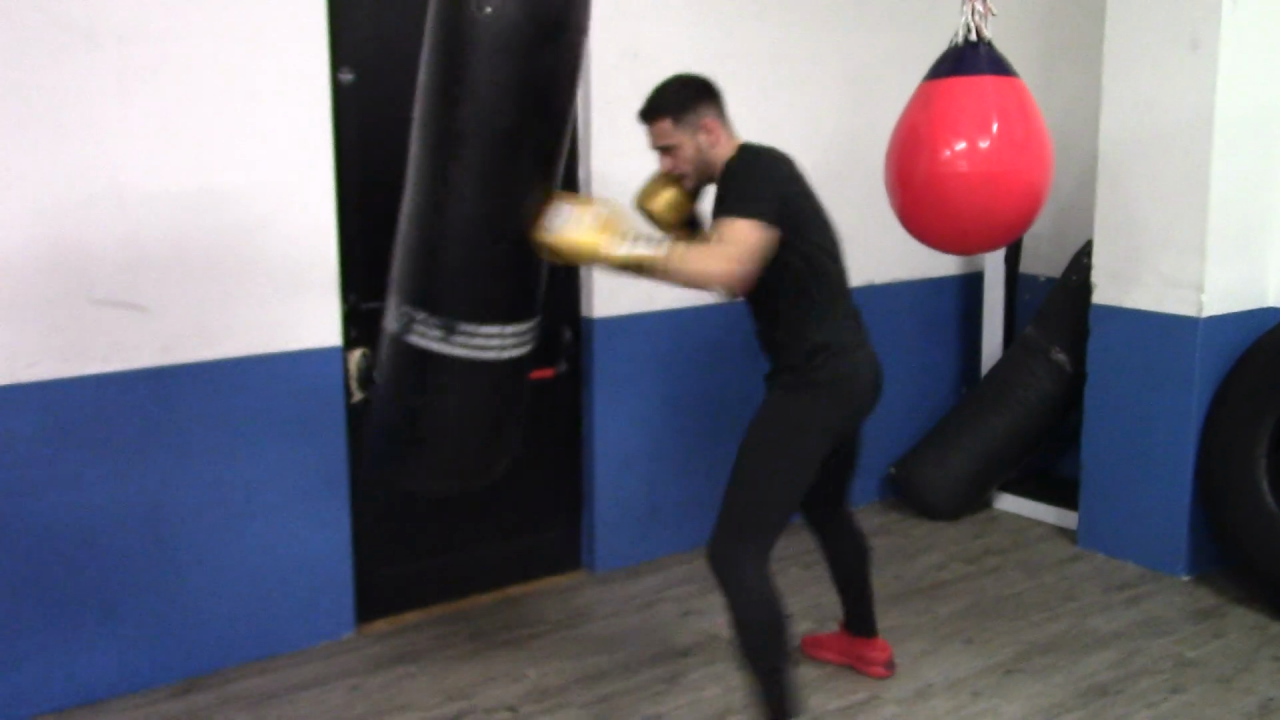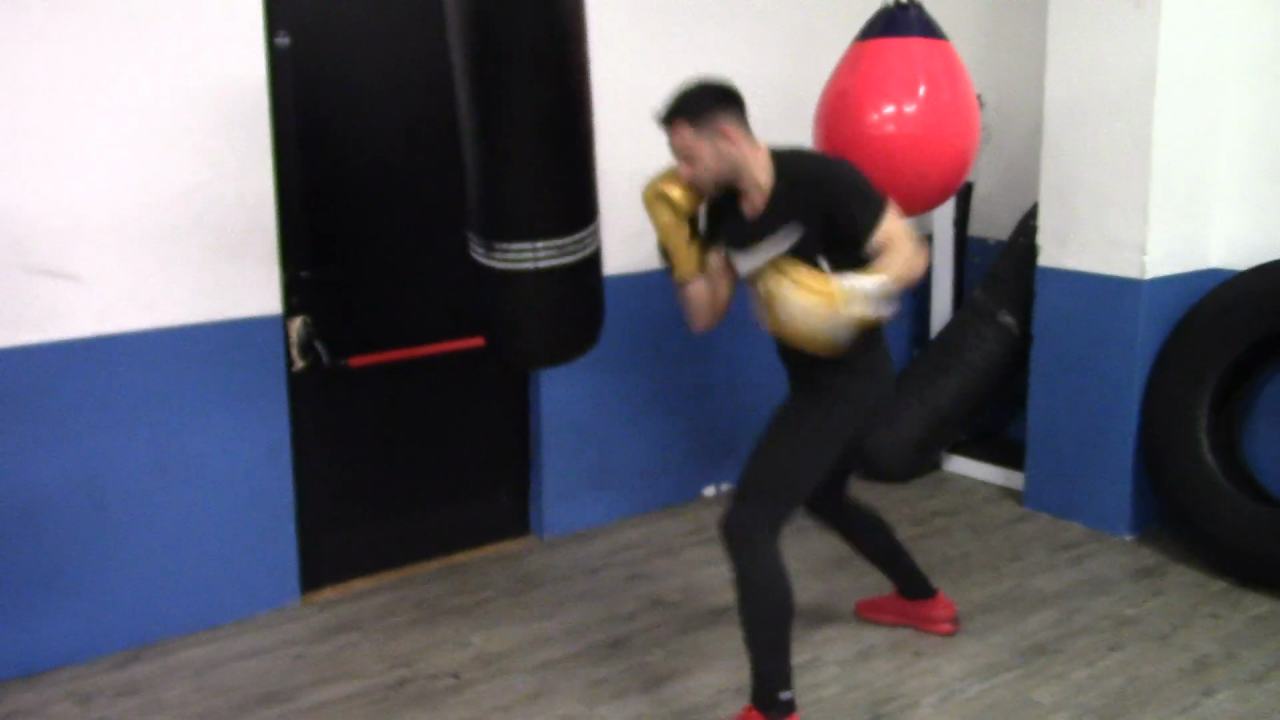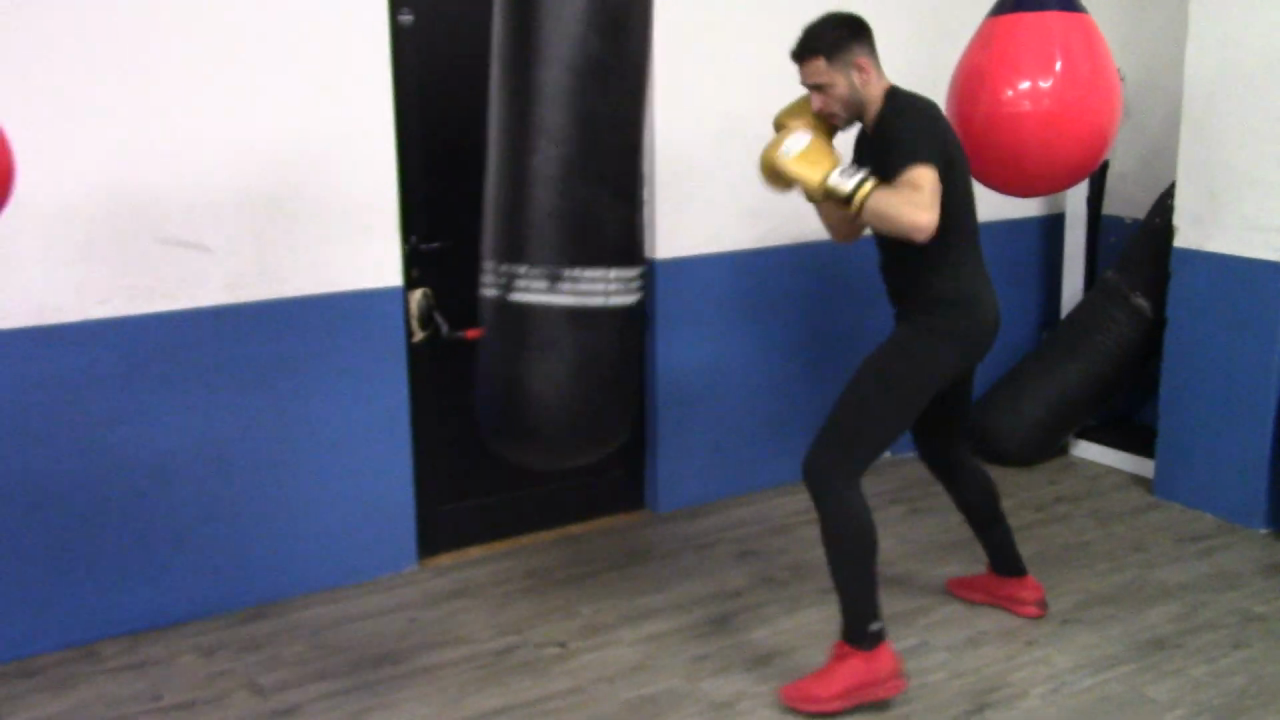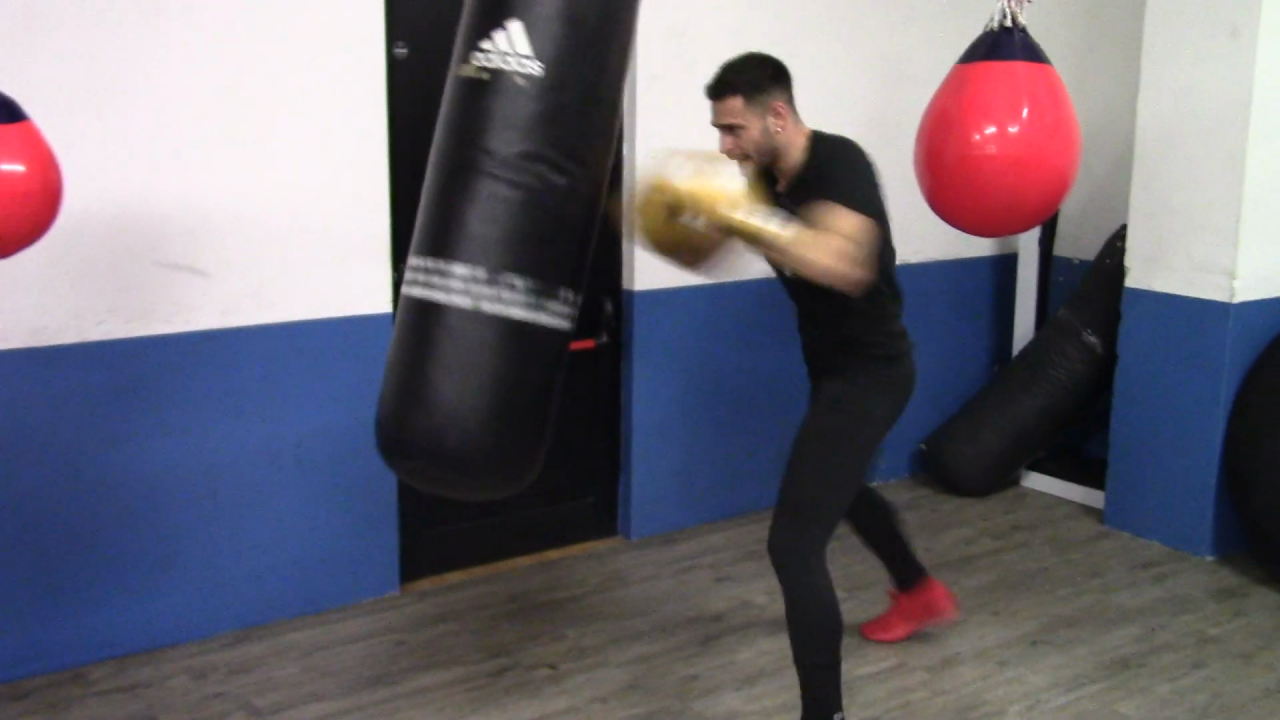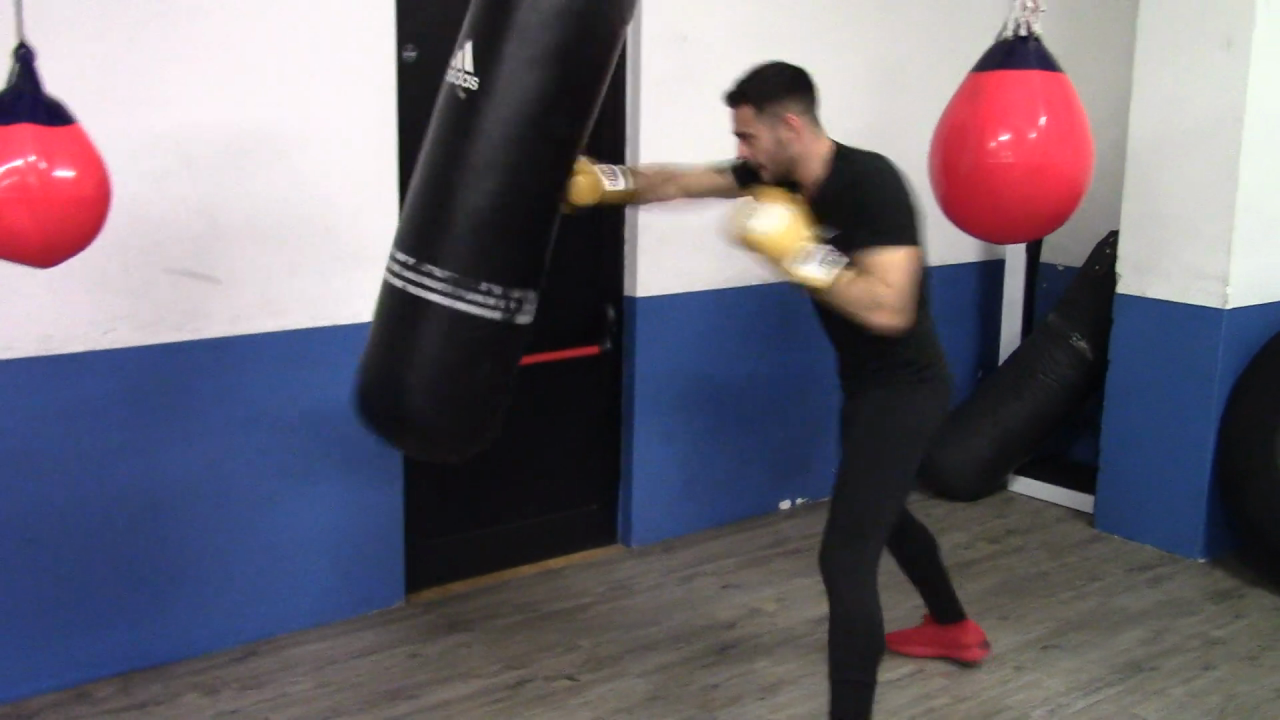
dt=1s
person 1, frame 1
left shoulder: (755, 176)
right shoulder: (759, 172)
left elbow: (723, 269)
right elbow: (721, 265)
left wrist: (616, 246)
left hip: (819, 381)
right hip: (850, 370)
left knee: (736, 552)
right knee: (826, 507)
right ankle: (863, 639)
person 1, frame 2
left shoulder: (823, 179)
right shoulder: (726, 211)
left elbow: (910, 256)
right elbow: (703, 317)
left wrist: (852, 297)
right wrist: (677, 234)
left hip: (847, 377)
right hip: (815, 377)
left knee: (747, 529)
right knee: (825, 497)
right ankle: (924, 600)
person 1, frame 3
left shoulder: (907, 121)
right shoulder: (880, 131)
left elbow: (919, 221)
right elbow: (848, 230)
left wrist: (829, 176)
right wrist: (823, 167)
left hip: (941, 322)
right hip: (962, 315)
left knee: (828, 468)
right knee: (942, 449)
left ankle: (866, 653)
right ankle: (1012, 579)
person 1, frame 4
left shoulder: (841, 166)
right shoulder: (768, 175)
left elbow: (834, 265)
left wrist: (736, 215)
right wrist: (693, 221)
left hip: (869, 374)
right hip: (835, 368)
left knee: (793, 545)
right knee: (843, 489)
right ankle: (921, 592)
person 1, frame 5
left shoulder: (871, 182)
right shoulder: (788, 175)
left elbow: (888, 312)
right elbow: (685, 182)
left wrist: (801, 254)
right wrist: (607, 182)
left hip: (906, 386)
right hip: (873, 381)
left knee: (845, 557)
right knee: (880, 510)
right ankle: (954, 628)
